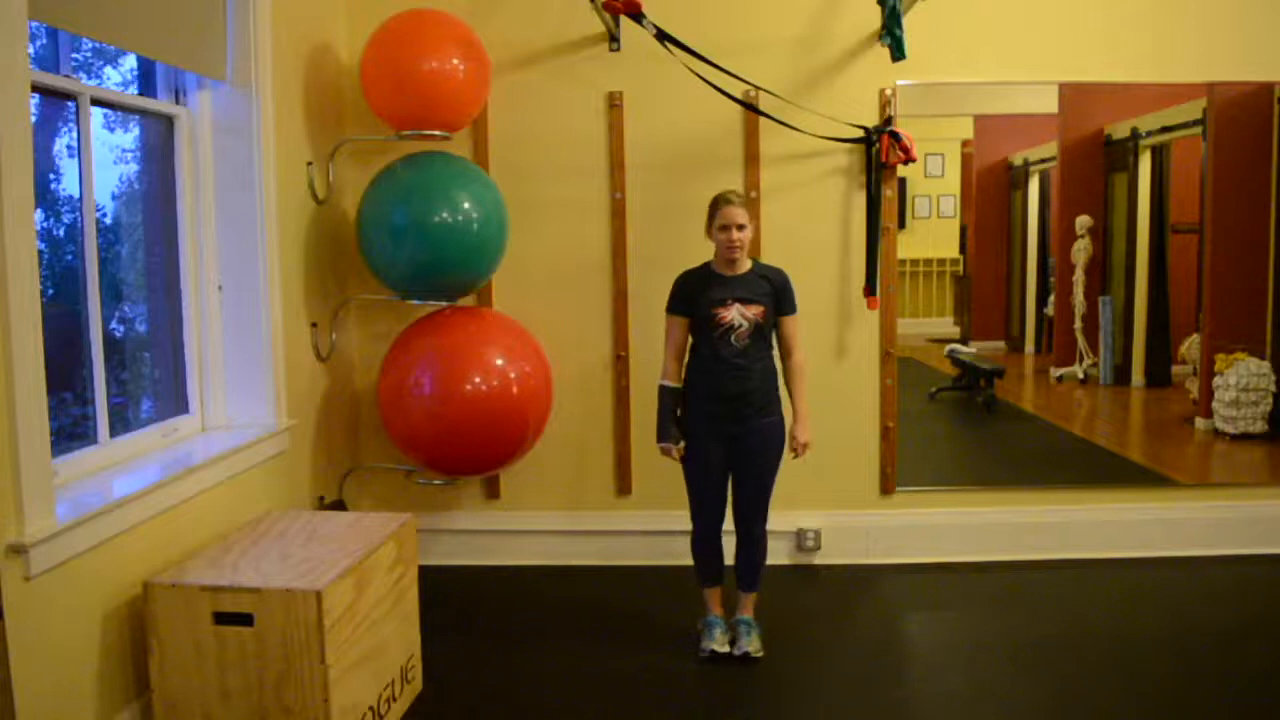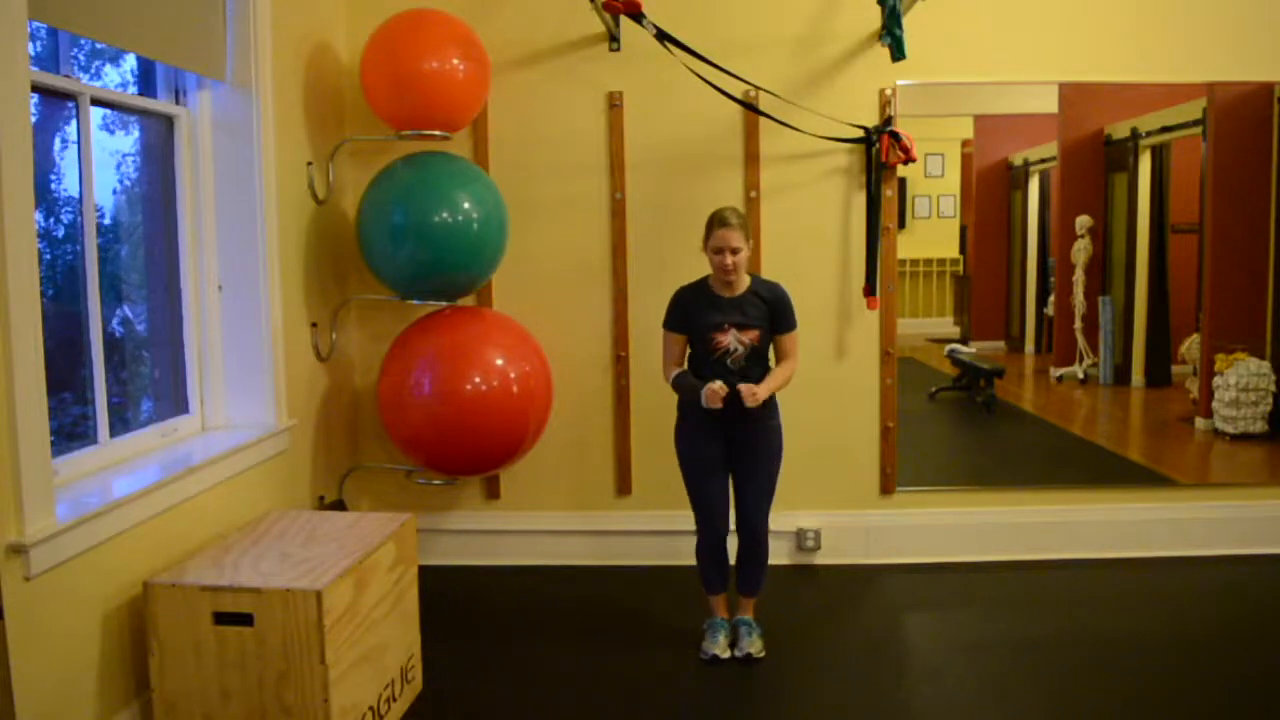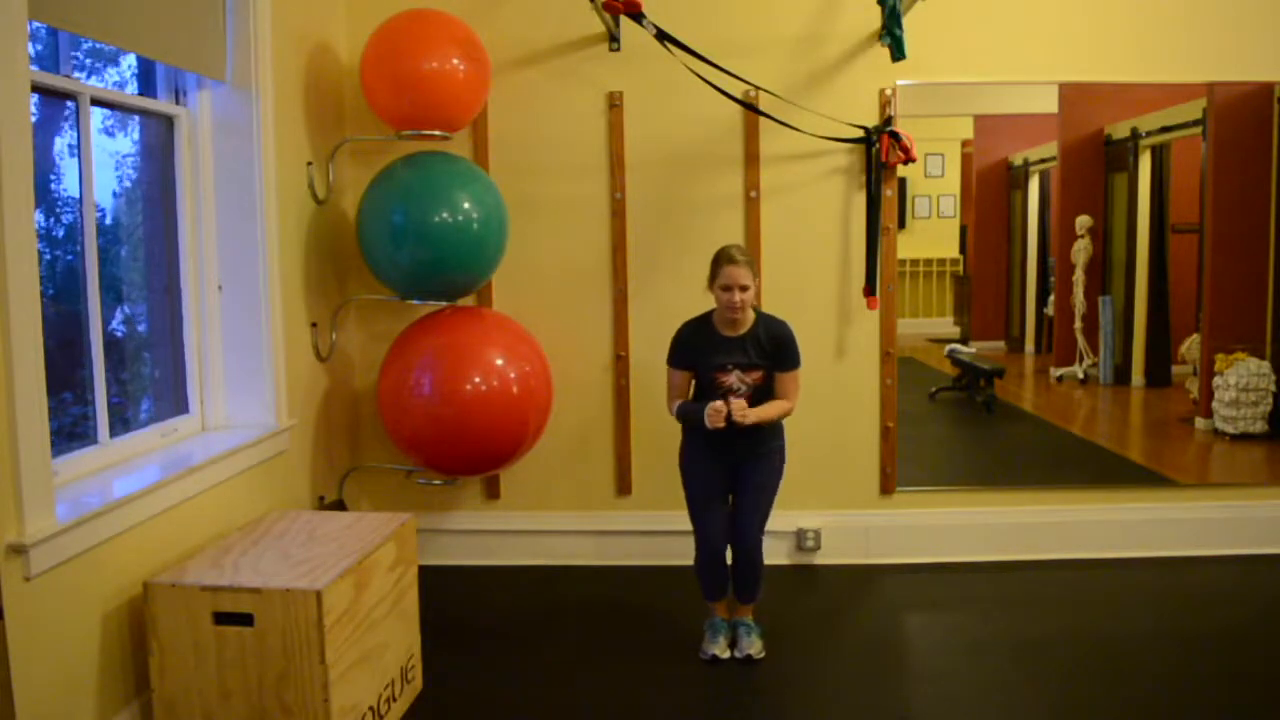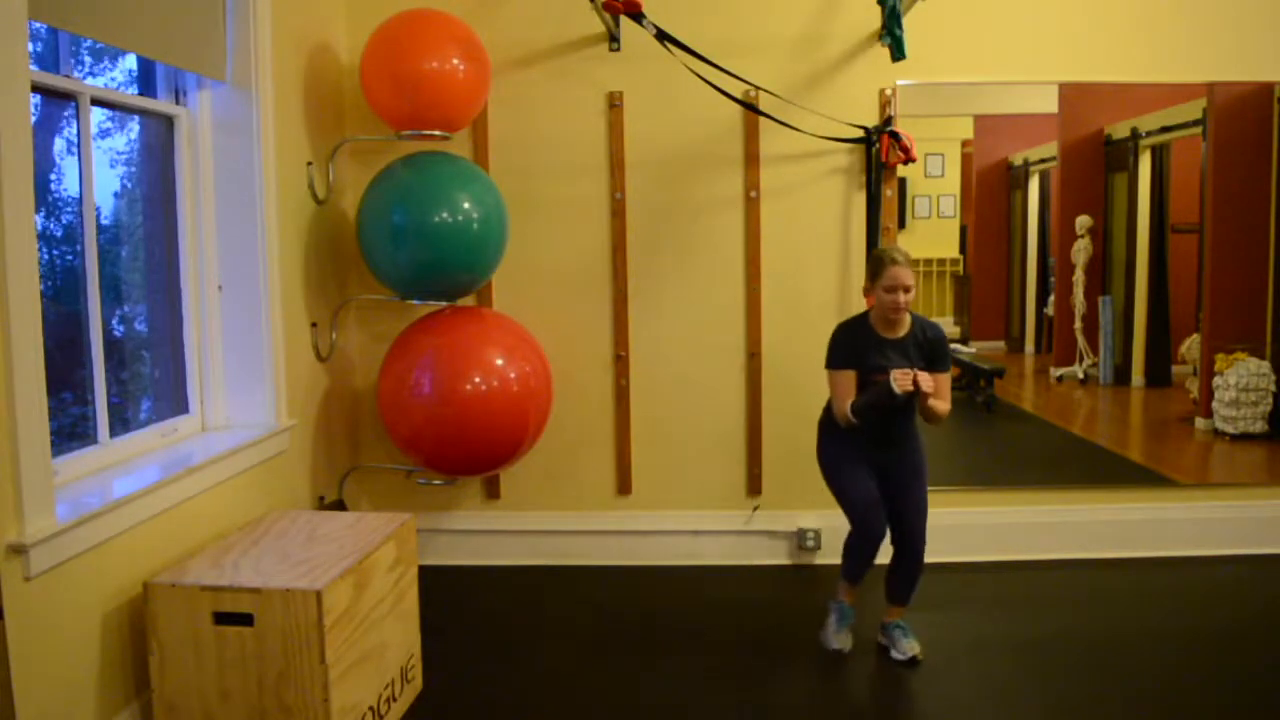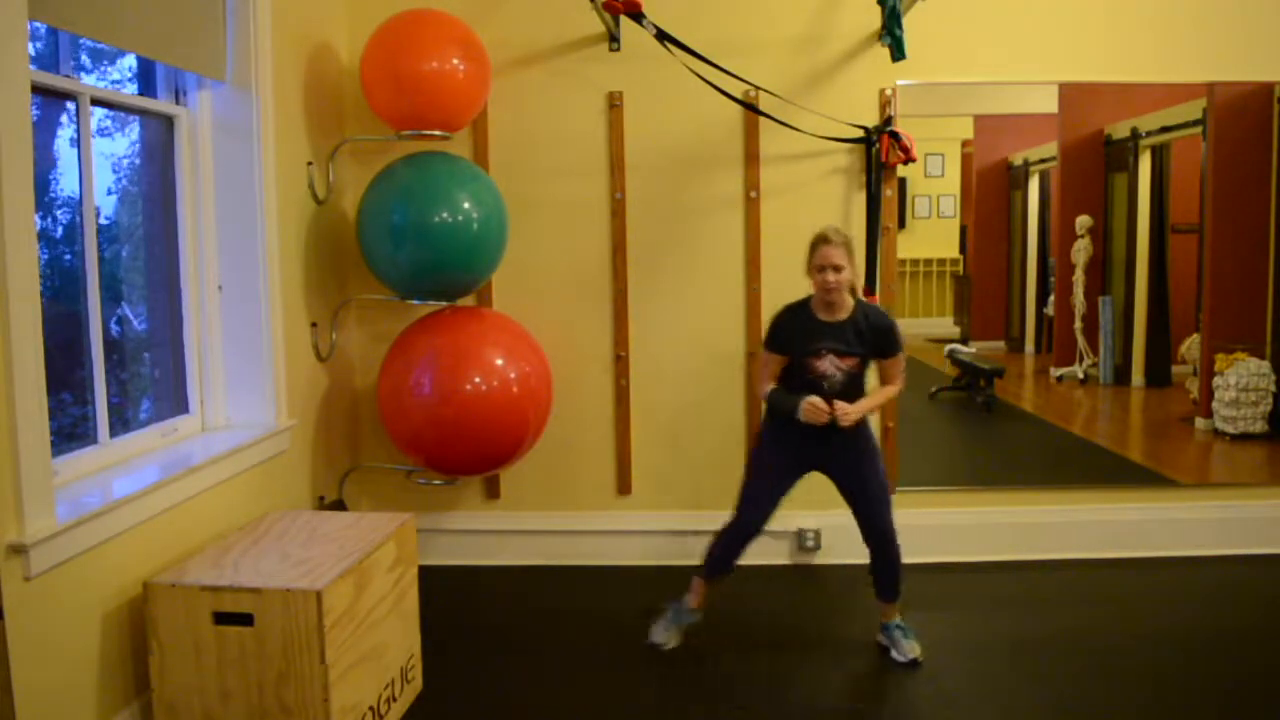
dt=1s
person 1, frame 1
left shoulder: (774, 281)
right shoulder: (690, 284)
left elbow: (792, 353)
right elbow: (673, 358)
left wrist: (801, 417)
right wrist: (667, 425)
left hip: (760, 421)
right hip: (704, 422)
left knee: (752, 521)
right knee: (707, 520)
left ankle: (746, 616)
right ankle: (713, 616)
person 1, frame 2
left shoulder: (773, 297)
right shoulder: (686, 300)
left elbow: (788, 363)
right elbow: (671, 369)
left wrist: (762, 389)
right wrist: (697, 388)
left hip: (757, 426)
right hip: (701, 428)
left knee: (754, 527)
right knee: (712, 527)
left ankle: (747, 617)
right ankle: (718, 618)
person 1, frame 3
left shoulder: (777, 333)
right shoulder: (690, 336)
left elbow: (787, 401)
right elbow: (675, 400)
left wrist: (749, 415)
right wrist: (701, 415)
left hip: (760, 446)
right hip: (705, 448)
left knee: (747, 538)
right knee: (710, 540)
left ankle: (744, 618)
right ankle: (717, 619)
person 1, frame 4
left shoulder: (931, 337)
right shoulder: (848, 336)
left elbow: (941, 412)
right elbow: (844, 412)
left wrist: (926, 396)
right wrist: (887, 391)
left hip: (900, 443)
right hip: (846, 444)
left knee: (913, 539)
right knee: (871, 523)
left ankle: (893, 623)
right ankle: (842, 602)
person 1, frame 5
left shoulder: (876, 323)
right shoulder: (789, 319)
left elbow: (894, 384)
right elbow: (763, 384)
left wrist: (857, 409)
right wrist: (800, 408)
left hip: (846, 437)
right hip: (787, 434)
left knee: (881, 534)
right knee: (745, 525)
left ankle: (891, 623)
right ankle: (691, 605)
